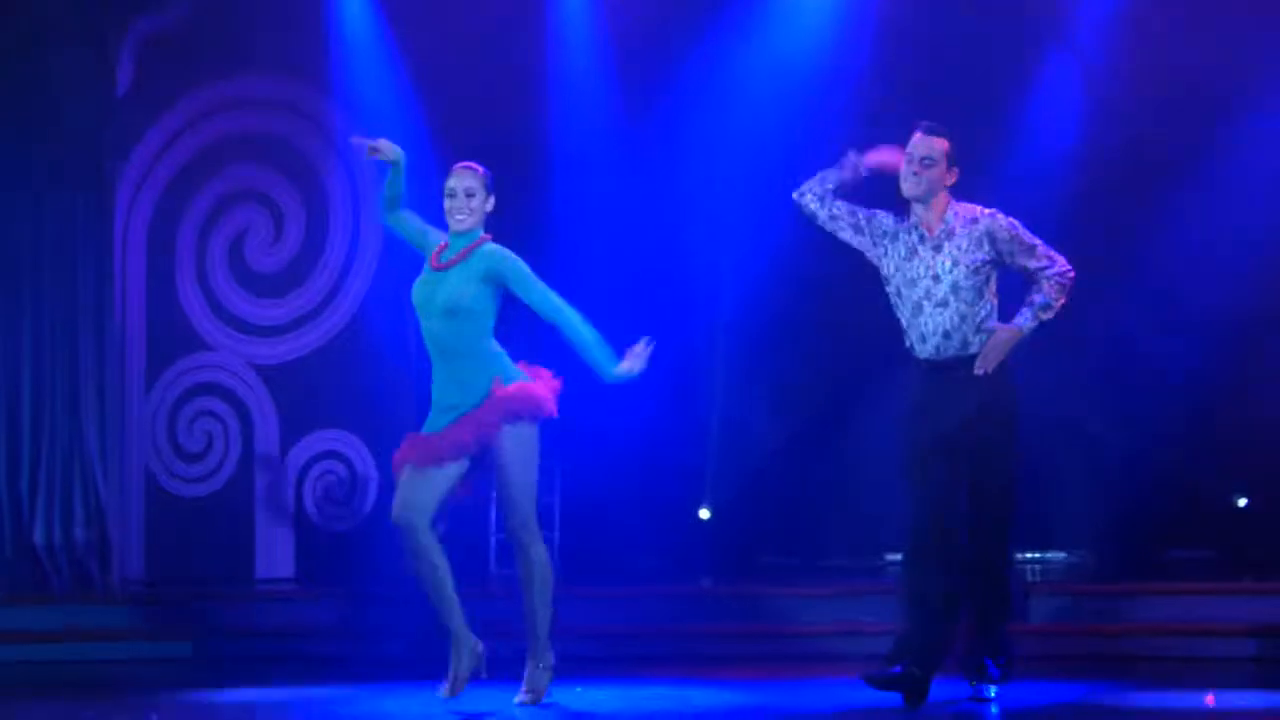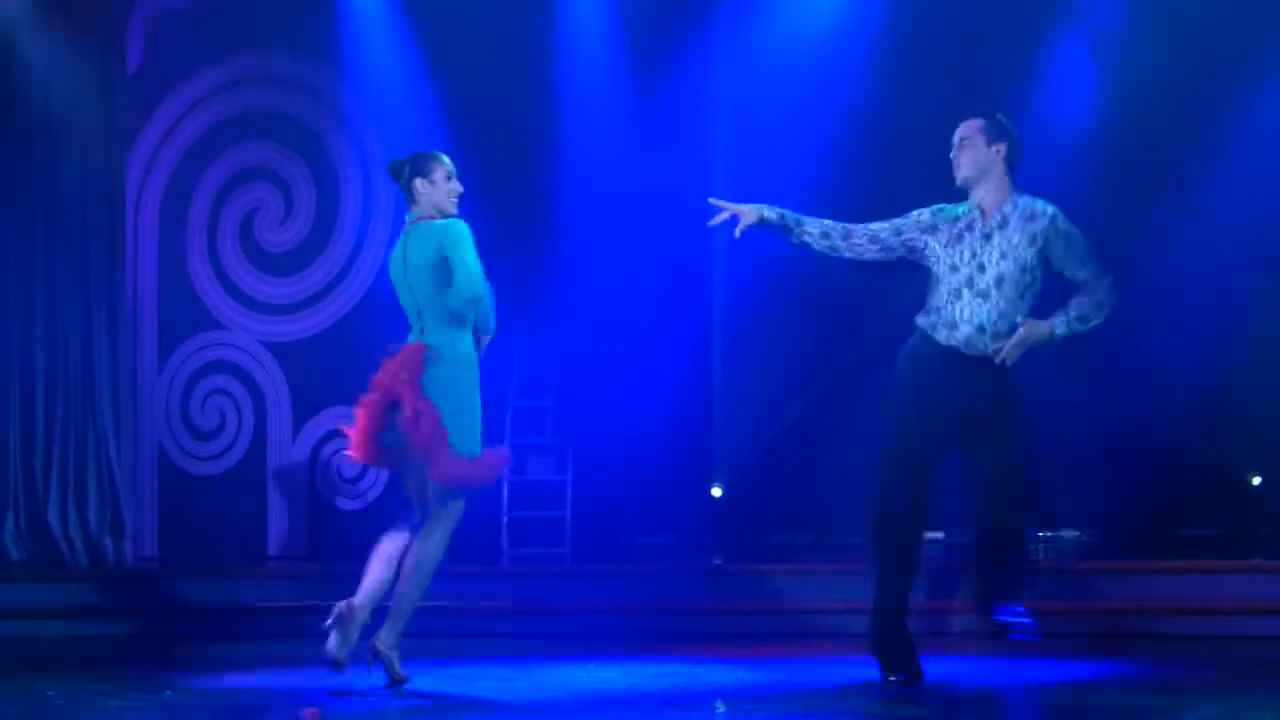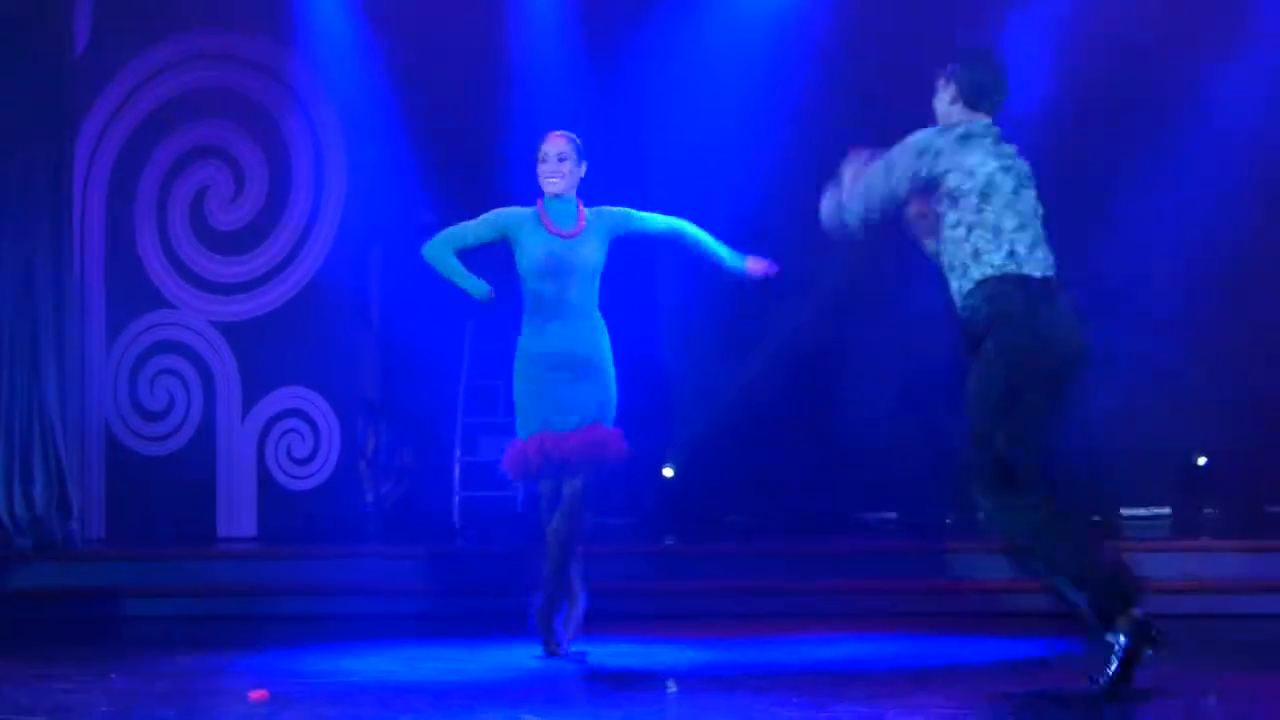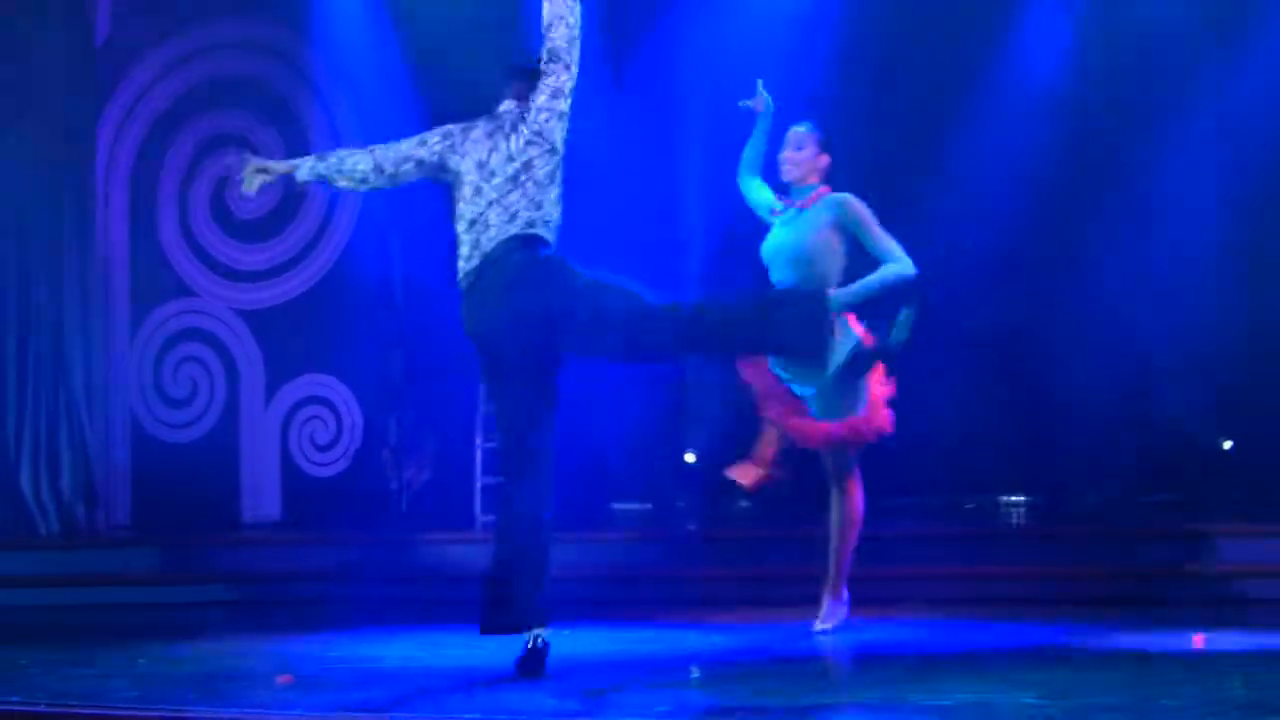
dt=1s
person 1, frame 1
left shoulder: (986, 226)
right shoulder: (882, 233)
left elbow: (1056, 273)
right elbow: (809, 198)
left wrist: (1013, 330)
right wrist: (863, 161)
left hip: (982, 390)
right hip: (928, 391)
left knee: (987, 525)
right knee: (928, 525)
left ankle: (986, 659)
right ankle: (916, 660)
person 1, frame 2
left shoulder: (1042, 223)
right shoulder: (936, 223)
left elbow: (1095, 292)
right elbow: (853, 241)
left wrist: (1047, 328)
right wrist: (772, 218)
left hip: (987, 387)
right hip: (923, 377)
left knee: (1003, 509)
right knee: (897, 509)
left ankle: (998, 599)
right ankle: (893, 647)
person 1, frame 3
left shoulder: (932, 147)
right shoulder: (1009, 158)
left elbow: (855, 208)
left wrist: (839, 198)
left hip: (1009, 330)
right hip: (1052, 323)
left knee: (1009, 488)
right knee: (1012, 474)
left ankle: (1121, 609)
right ankle: (1105, 595)
person 1, frame 4
left shoulder: (459, 140)
right shoulder: (536, 128)
left elbow: (366, 165)
right elbow: (562, 56)
left wrist: (287, 169)
left hip: (482, 309)
right hip: (525, 279)
left knee: (526, 473)
right knee: (674, 323)
left ankle: (526, 624)
right ankle: (809, 322)
person 2, frame 1
left shoulder: (492, 258)
right shoulder: (427, 247)
left elbow: (553, 307)
right elbow: (387, 224)
left wrist: (607, 365)
right wrist: (397, 166)
left hip: (499, 403)
right hip: (450, 411)
left knee: (522, 530)
right knee: (408, 518)
left ankle: (540, 656)
right ankle: (461, 644)
person 2, frame 2
left shoulder: (402, 251)
right shoulder: (454, 232)
right elbow: (473, 286)
right wrist: (484, 325)
left hip: (406, 385)
right hip: (445, 386)
left knee: (417, 520)
right knee: (442, 518)
left ankle: (357, 609)
right ankle: (389, 636)
person 2, frame 3
left shoulder: (605, 221)
right shoulder: (514, 221)
left elbow: (675, 228)
right elbow: (435, 248)
left wrist: (733, 260)
right wrist: (477, 288)
left hip: (591, 366)
right hip: (537, 370)
left knee: (575, 491)
right knee: (548, 486)
left ankle: (554, 602)
right ankle: (568, 591)
person 2, frame 4
left shoulder: (842, 208)
right shoulder: (780, 212)
left elbow: (903, 267)
right elbow: (746, 175)
left wrist: (838, 298)
right wrist: (763, 118)
left hip: (832, 352)
right hip: (791, 350)
left knee: (841, 471)
left ankle: (835, 592)
